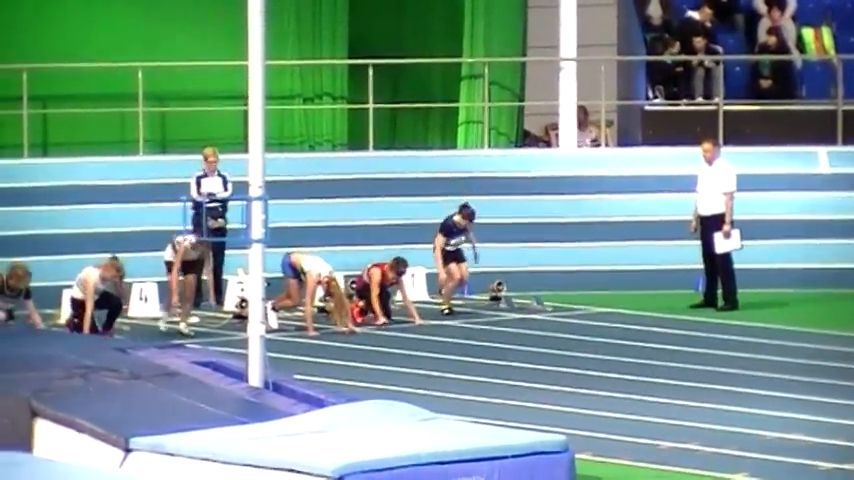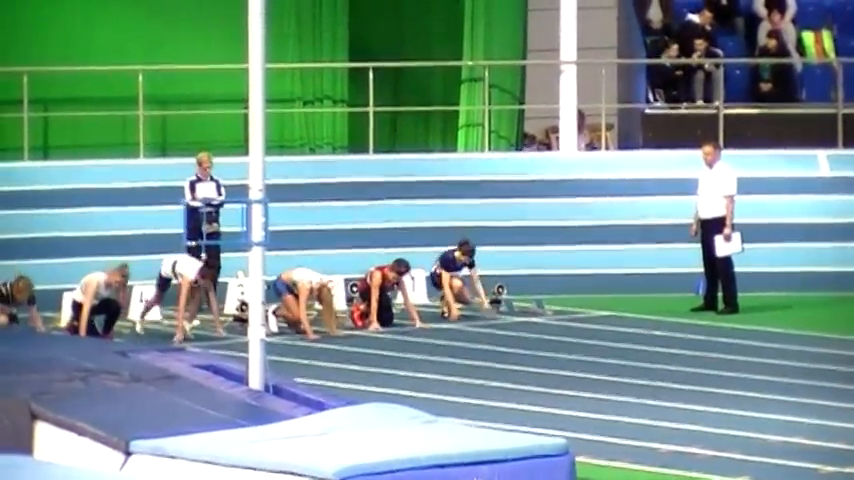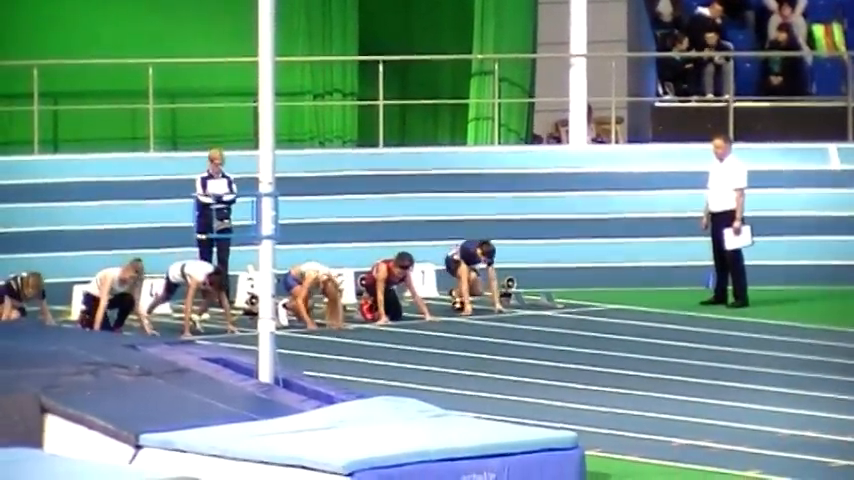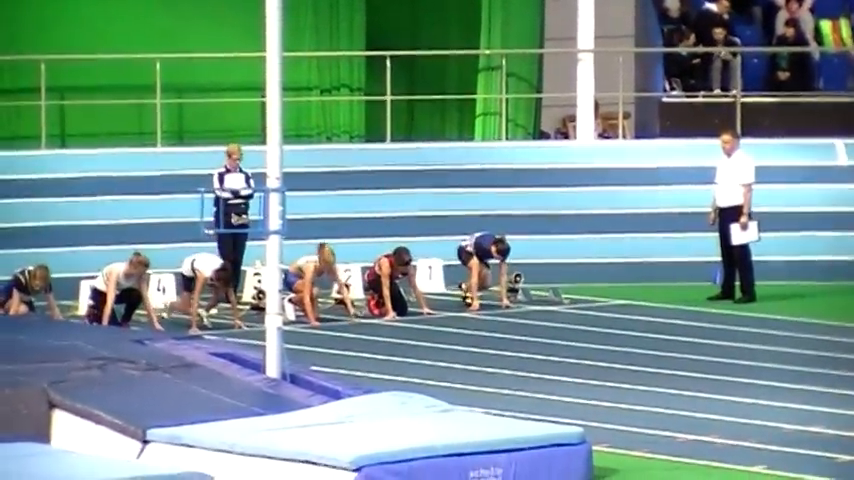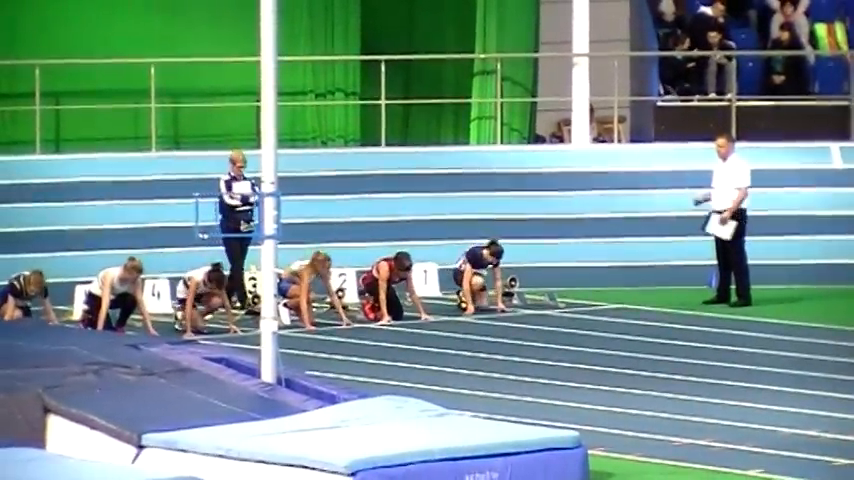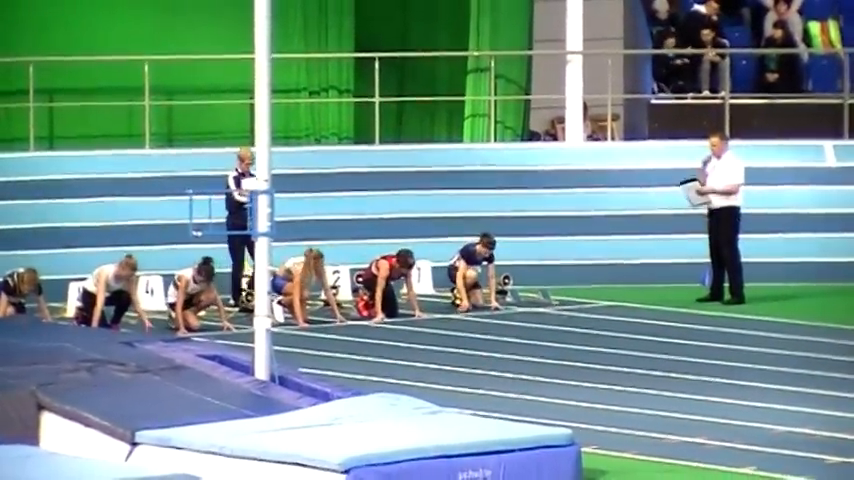
dt=0.4s
person 1, frame 1
left shoulder: (725, 170)
right shoulder: (703, 170)
left elbow: (729, 198)
left wrist: (727, 223)
right wrist: (695, 219)
left hip: (719, 219)
right hip: (705, 220)
left knee: (723, 261)
right knee: (708, 261)
left ankle: (731, 300)
right ankle: (709, 298)
person 1, frame 2
left shoulder: (725, 173)
right shoulder: (703, 173)
left elbow: (729, 201)
left wrist: (728, 226)
right wrist: (695, 222)
left hip: (719, 222)
right hip: (706, 223)
left knee: (723, 264)
right knee: (709, 265)
left ankle: (731, 304)
right ankle: (710, 301)
person 1, frame 3
left shoulder: (736, 166)
right shoulder: (714, 167)
left elbow: (740, 194)
left wrist: (738, 219)
right wrist: (706, 215)
left hip: (729, 216)
right hip: (716, 216)
left knee: (733, 257)
right knee: (719, 258)
left ankle: (741, 297)
right ankle: (720, 295)
person 1, frame 4
left shoulder: (744, 161)
right shoulder: (722, 162)
left elbow: (748, 190)
left wrist: (745, 214)
right wrist: (713, 210)
left hip: (737, 211)
right hip: (724, 211)
left knee: (741, 252)
right knee: (726, 253)
left ankle: (748, 292)
right ankle: (727, 290)
person 1, frame 5
left shoulder: (739, 165)
right shoulder: (718, 166)
left elbow: (743, 193)
left wrist: (730, 212)
right wrist: (703, 198)
left hip: (733, 215)
right hip: (719, 215)
left knee: (736, 256)
right knee: (722, 257)
left ankle: (744, 296)
right ankle: (722, 294)
person 1, frame 6
left shoulder: (733, 163)
right shoulder: (712, 163)
left elbow: (733, 188)
right elbow: (703, 185)
left wrist: (710, 189)
right wrist: (704, 168)
left hip: (728, 211)
right hip: (714, 212)
left knee: (730, 253)
right knee: (715, 253)
left ankle: (737, 294)
right ankle: (716, 292)
person 2, frame 1
left shoulder: (224, 177)
right shoulder: (197, 178)
left elbow: (228, 194)
right elbow: (195, 197)
left wrist: (209, 196)
right wrist: (217, 197)
left hip: (219, 220)
right hip: (201, 221)
left knee: (218, 258)
left ankle: (218, 294)
right ankle: (197, 295)
person 2, frame 2
left shoulder: (216, 182)
right shoulder: (190, 183)
left elbow: (222, 200)
right elbow: (190, 203)
left wrist: (204, 201)
right wrist: (211, 202)
left hip: (212, 226)
right hip: (195, 227)
left knee: (214, 262)
person 2, frame 3
left shoulder: (228, 178)
right shoulder: (202, 179)
left elbow: (233, 197)
right elbow: (201, 199)
left wrist: (214, 197)
right wrist: (222, 198)
left hip: (223, 223)
right hip: (206, 223)
left knee: (223, 259)
right knee: (205, 258)
left ankle: (224, 295)
person 2, frame 4
left shoulder: (245, 174)
right shoulder: (219, 174)
left elbow: (251, 192)
right elbow: (219, 193)
left wrist: (231, 192)
right wrist: (240, 193)
left hip: (241, 219)
right hip: (224, 219)
left knee: (237, 258)
right knee: (226, 257)
left ankle: (233, 291)
person 2, frame 5
left shoulder: (249, 181)
right shoulder: (225, 182)
left elbow: (256, 198)
right elbow: (228, 201)
left wrist: (239, 198)
right wrist: (246, 199)
left hip: (245, 226)
right hip: (230, 227)
left knee: (238, 265)
right knee: (237, 266)
left ankle: (227, 296)
right ankle: (242, 300)
person 2, frame 6
left shoulder: (253, 178)
right shoulder: (232, 178)
right elbow: (237, 198)
left wrist: (246, 195)
left hip: (251, 224)
right hip: (236, 224)
right knee: (238, 263)
right ankle: (236, 298)
